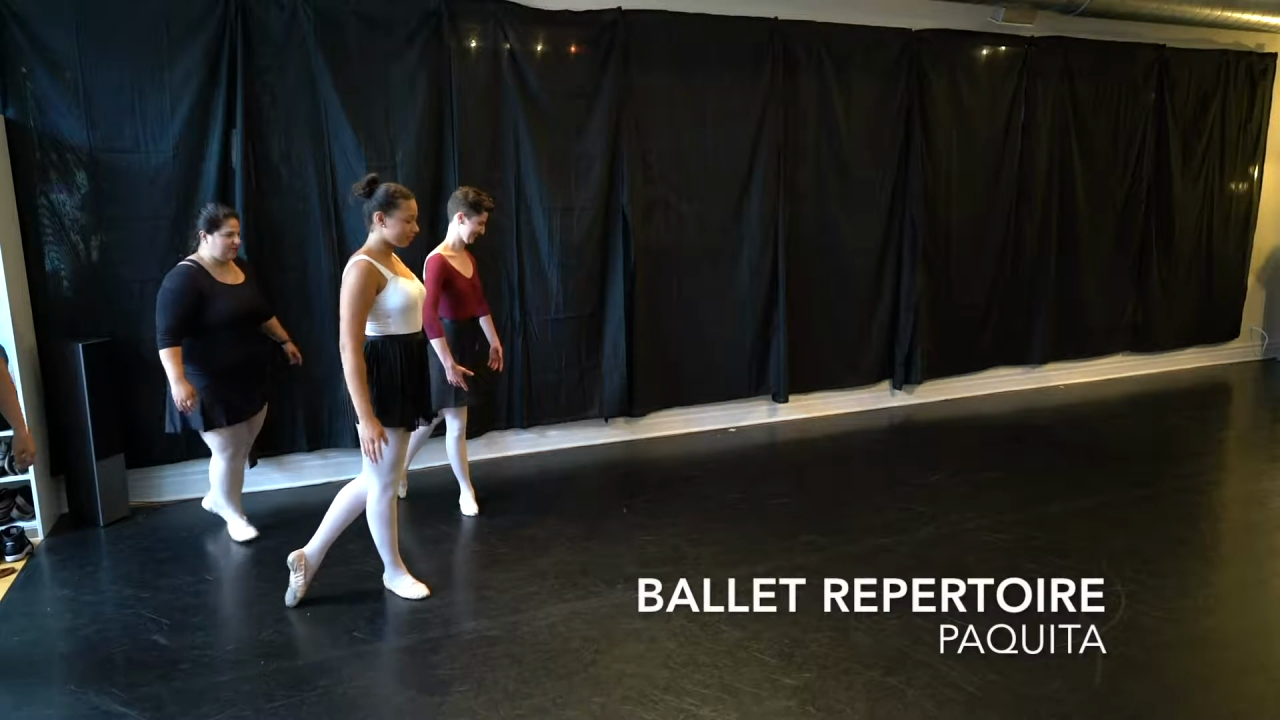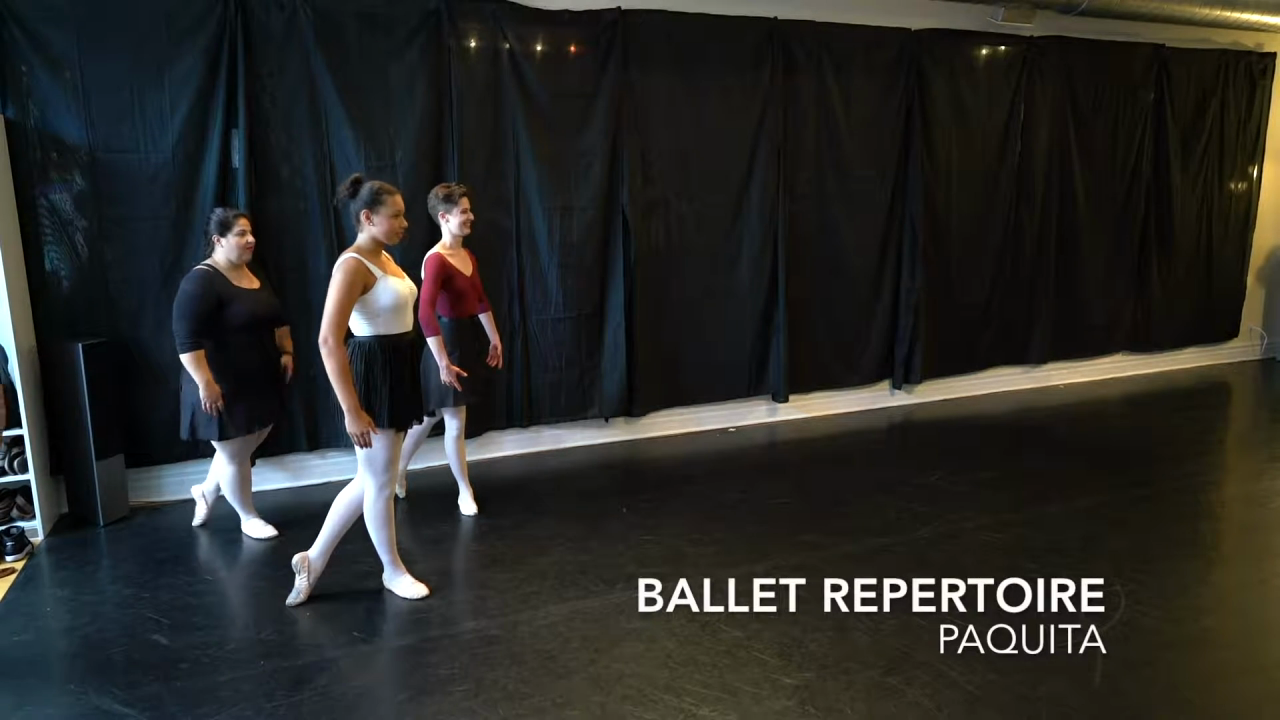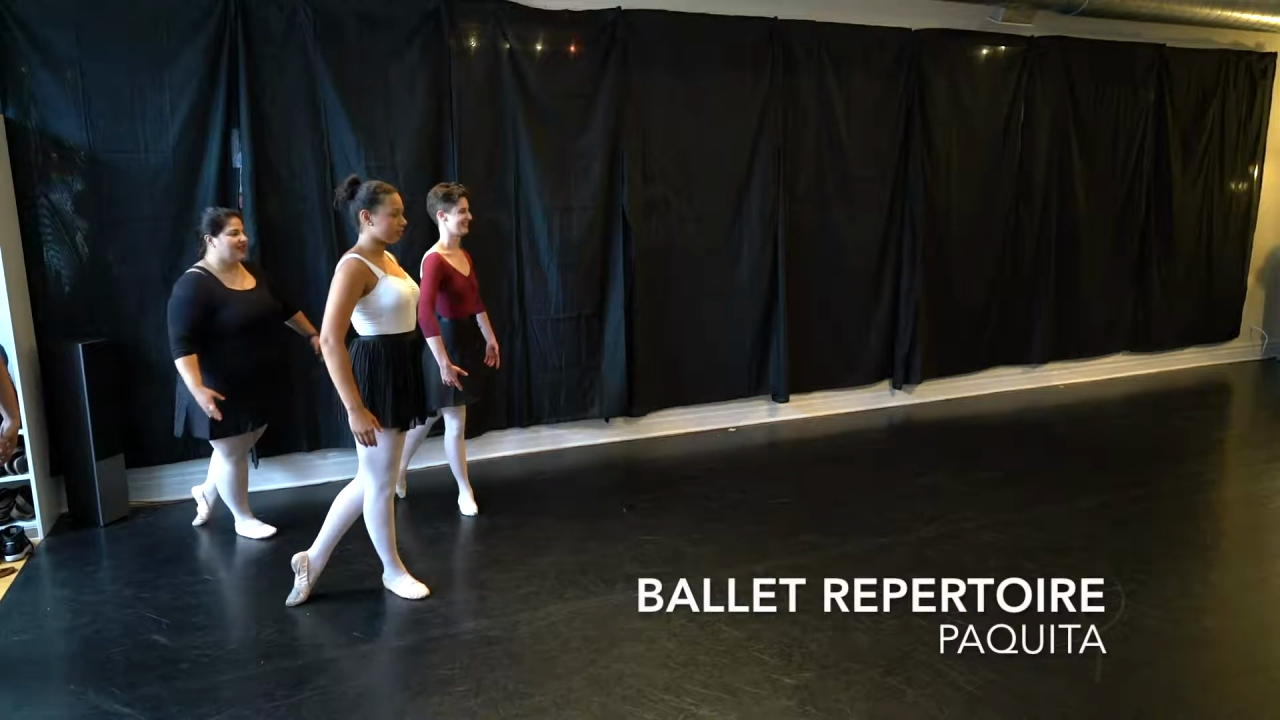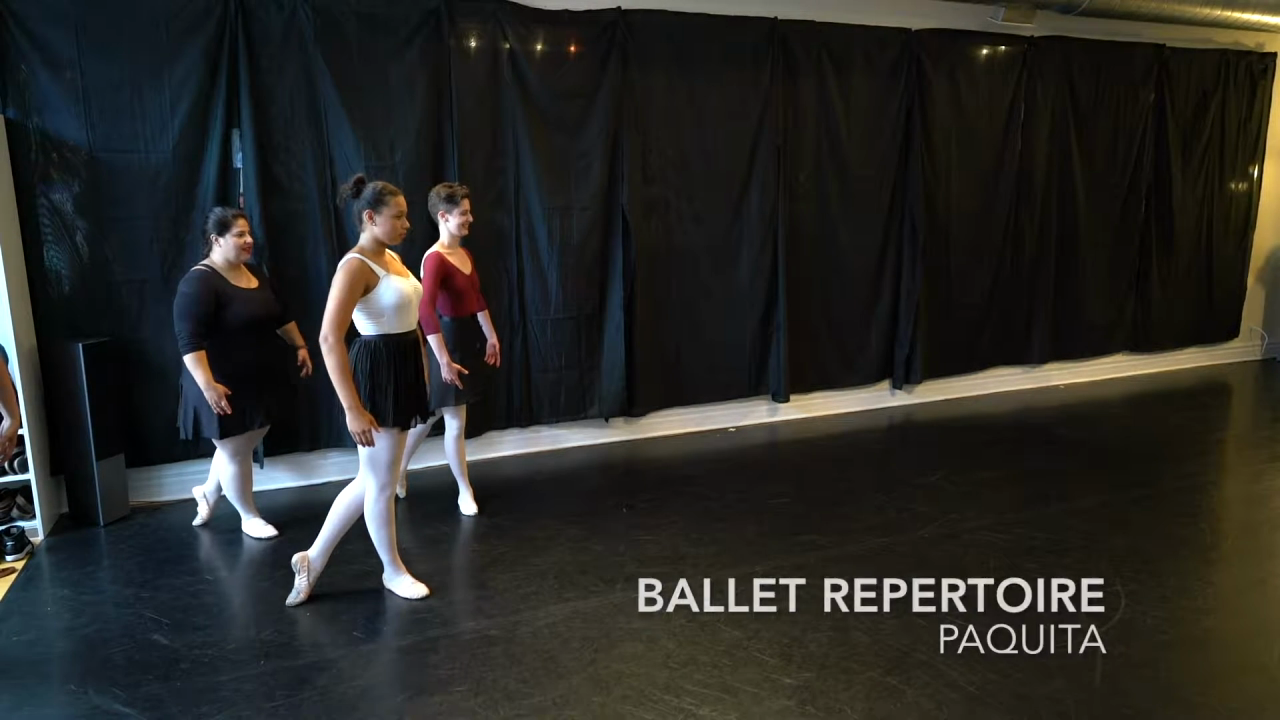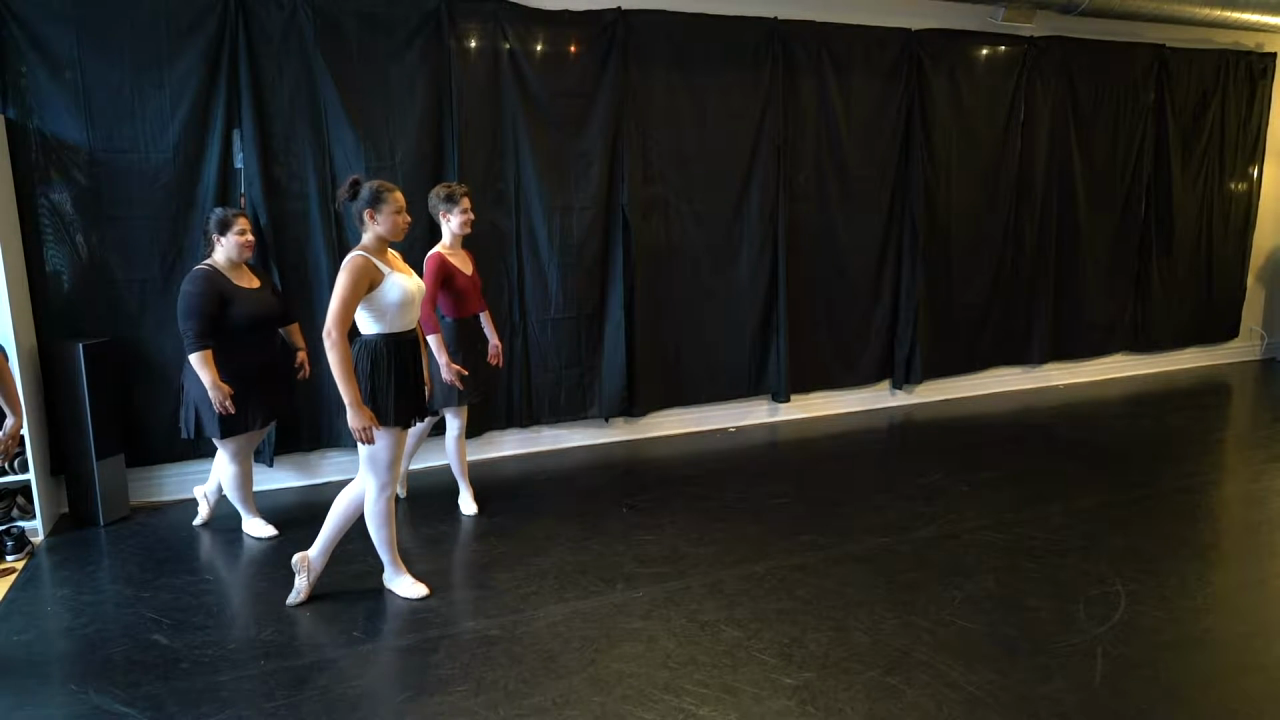
dt=0.7s
person 1, frame 1
left shoulder: (392, 259)
right shoulder: (364, 268)
right elbow: (350, 346)
left wrist: (408, 384)
right wrist: (366, 417)
left hip: (405, 372)
right hip: (381, 376)
left knee: (375, 479)
right knee: (384, 482)
left ankle: (309, 556)
right ankle: (394, 570)
person 1, frame 2
left shoulder: (384, 258)
right shoulder: (353, 266)
right elbow: (329, 340)
left wrist: (399, 380)
right wrist: (351, 410)
left hip: (396, 371)
right hip: (373, 375)
left knee: (369, 479)
right knee: (380, 483)
left ankle: (313, 560)
right ankle: (392, 570)
person 1, frame 3
left shoulder: (388, 258)
right shoulder: (355, 266)
right elbow: (330, 340)
left wrist: (408, 380)
right wrist: (355, 408)
left hip: (400, 369)
right hip: (375, 373)
left knee: (371, 479)
right knee: (380, 483)
left ankle: (313, 559)
right ankle: (392, 570)
person 1, frame 4
left shoulder: (393, 258)
right shoulder: (355, 267)
right elbow: (330, 338)
left wrist: (422, 373)
right wrist: (353, 408)
left hip: (403, 369)
right hip: (377, 373)
left knee: (370, 479)
right knee: (381, 483)
left ankle: (313, 559)
right ankle: (392, 570)
person 1, frame 5
left shoulder: (394, 256)
right shoulder: (360, 264)
right elbow: (333, 334)
left wrist: (424, 371)
right wrist: (354, 404)
left hip: (403, 366)
right hip: (378, 370)
left knee: (371, 478)
right knee: (381, 481)
left ankle: (313, 559)
right ankle: (393, 570)
person 2, frame 1
left shoulder: (241, 268)
right shoulder: (185, 278)
left elbow: (261, 311)
right elbow: (168, 335)
left wrist: (285, 341)
right wrist: (178, 381)
left hip: (250, 376)
right hip: (211, 383)
left knee: (243, 445)
right knee: (228, 451)
left ankle: (215, 497)
right ankle: (234, 516)
person 2, frame 2
left shoulder: (252, 274)
right shoulder: (201, 282)
left elbow: (277, 317)
right elbow: (186, 338)
left wrist: (286, 352)
right wrist: (206, 383)
left hip: (260, 382)
right hip: (225, 388)
left knee: (248, 445)
right knee: (235, 454)
left ankle: (207, 490)
right ankle: (249, 518)
person 2, frame 3
left shoulder: (252, 271)
right shoulder: (194, 285)
left elbow: (283, 306)
right elbow: (182, 344)
left wrist: (312, 334)
right wrist: (196, 388)
left hip: (259, 382)
right hip: (222, 388)
left knee: (241, 446)
right knee: (233, 453)
left ankle: (207, 493)
right ankle: (243, 519)
person 2, frame 4
left shoulder: (254, 273)
right shoulder: (199, 283)
left elbow: (281, 313)
right elbow: (190, 341)
left wrist: (299, 346)
right wrist: (207, 384)
left hip: (261, 381)
right hip: (225, 388)
left knee: (243, 446)
right knee: (235, 451)
left ankle: (208, 492)
right ankle: (249, 517)
person 2, frame 5
left shoulder: (255, 273)
right shoulder: (202, 281)
left elbow: (282, 314)
right elbow: (195, 340)
left wrist: (299, 347)
right wrist: (212, 383)
left hip: (261, 380)
right hip: (226, 387)
left knee: (245, 445)
right knee: (236, 451)
left ankle: (209, 492)
right ankle: (249, 516)
person 3, frame 1
left shoulder: (469, 257)
right shoulder: (437, 261)
left elbow: (480, 303)
right elbow: (429, 317)
left wrist: (494, 341)
right wrist: (448, 363)
left hip: (470, 340)
right hip: (448, 342)
left knee: (433, 416)
right knee: (457, 424)
left ankle: (399, 472)
right ankle: (466, 491)
person 3, frame 2
left shoulder: (468, 255)
right shoulder: (436, 260)
left elbow: (480, 300)
right elbow: (426, 314)
left wrist: (494, 338)
right wrist: (443, 361)
left hip: (469, 338)
right hip: (448, 341)
left knee: (430, 415)
right knee: (455, 424)
left ankle: (397, 472)
right ankle: (465, 492)
person 3, frame 3
left shoulder: (465, 256)
right shoulder: (434, 260)
left elbow: (476, 301)
right elbow: (425, 314)
left wrist: (490, 339)
right wrist: (443, 361)
left hip: (468, 338)
right hip: (447, 341)
left knee: (430, 415)
right knee: (456, 424)
left ankle: (398, 472)
right ankle: (465, 492)
person 3, frame 4
left shoulder: (465, 254)
right shoulder: (435, 259)
left elbow: (477, 299)
right elbow: (426, 311)
left wrist: (491, 336)
right wrist: (443, 359)
left hip: (469, 337)
right hip: (448, 339)
right knee: (456, 423)
left ankle: (398, 472)
right ankle: (465, 491)
person 3, frame 5
left shoulder: (467, 255)
right shoulder: (436, 260)
right elbow: (426, 312)
left wrist: (492, 337)
right wrist: (443, 360)
left hip: (471, 338)
right hip: (450, 340)
left knee: (431, 414)
right knee: (457, 423)
left ankle: (398, 472)
right ankle: (465, 491)
